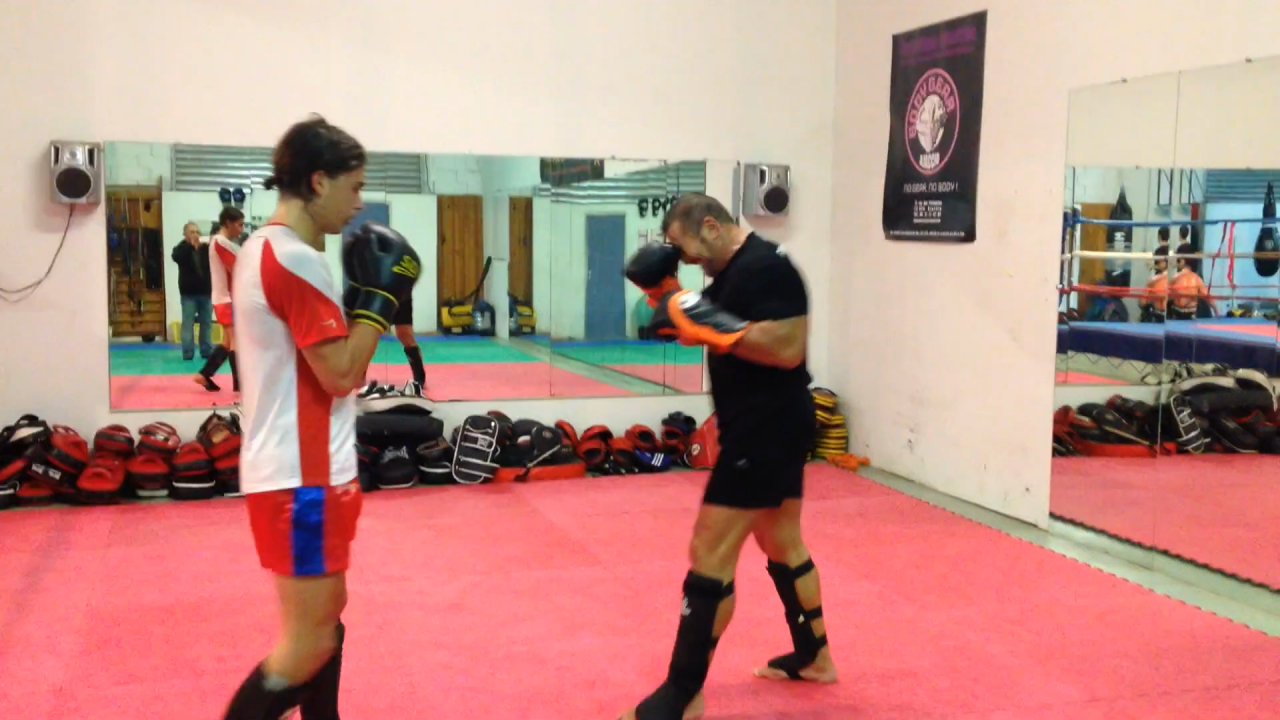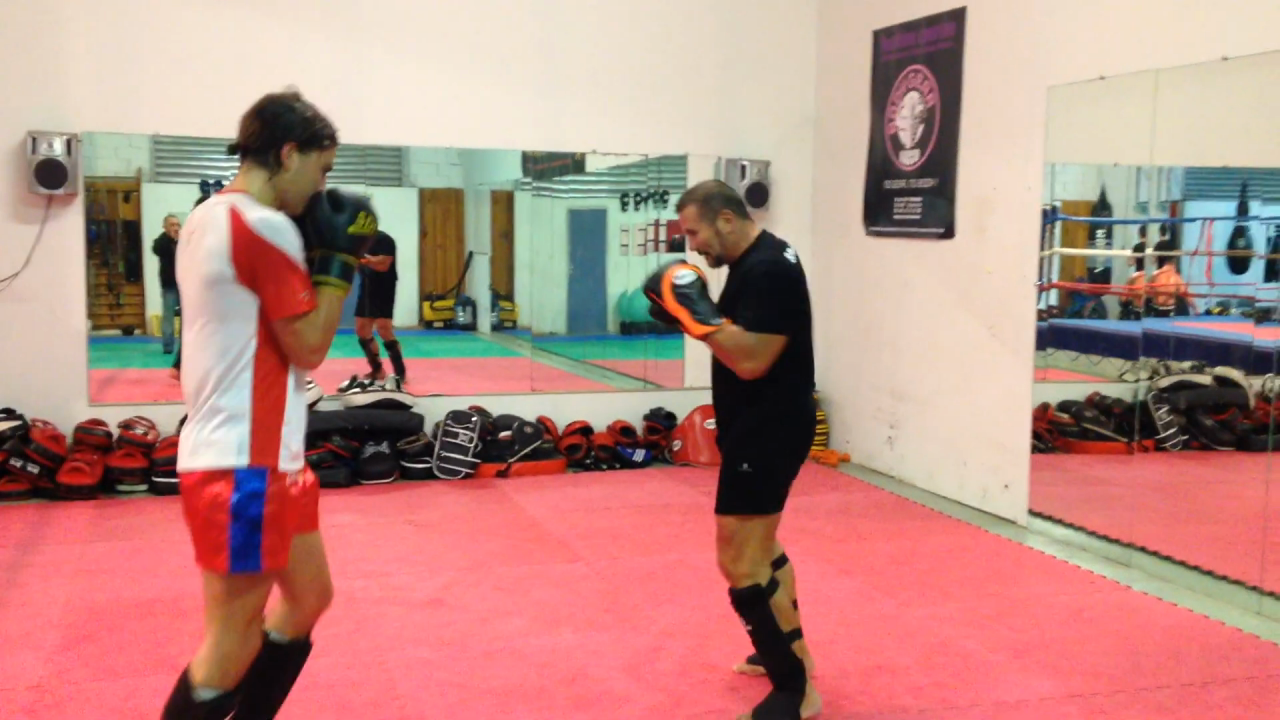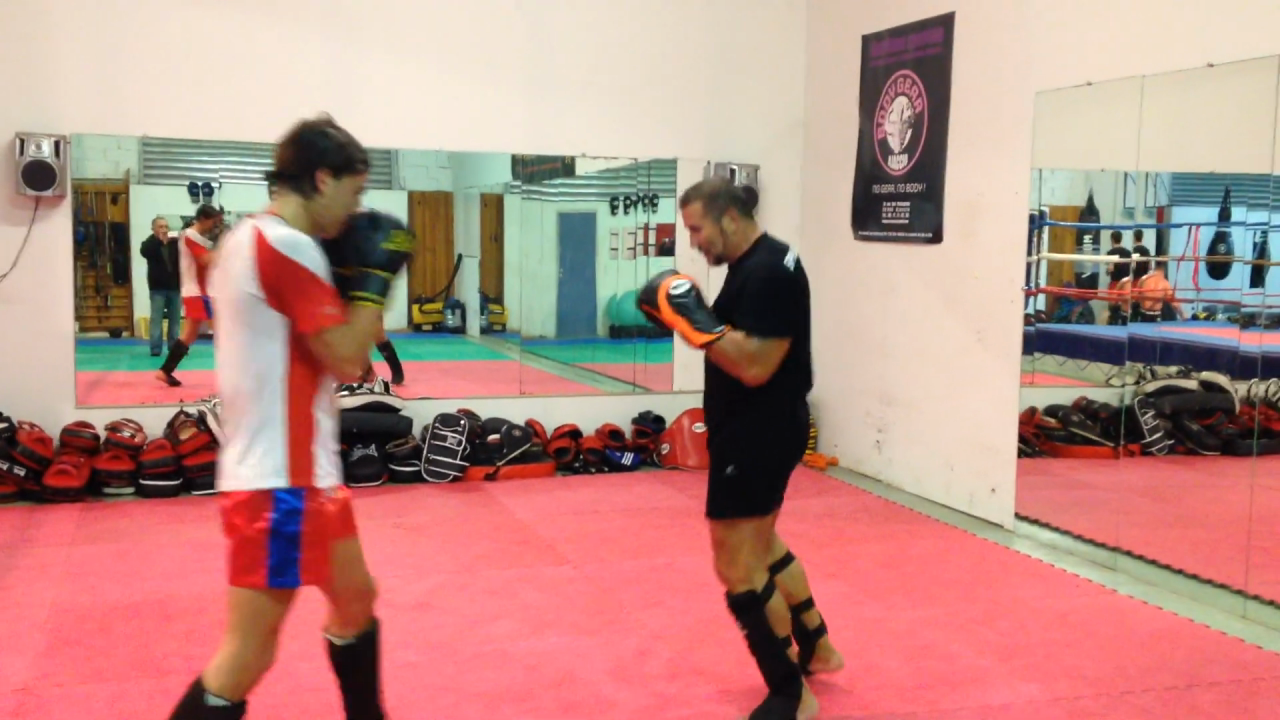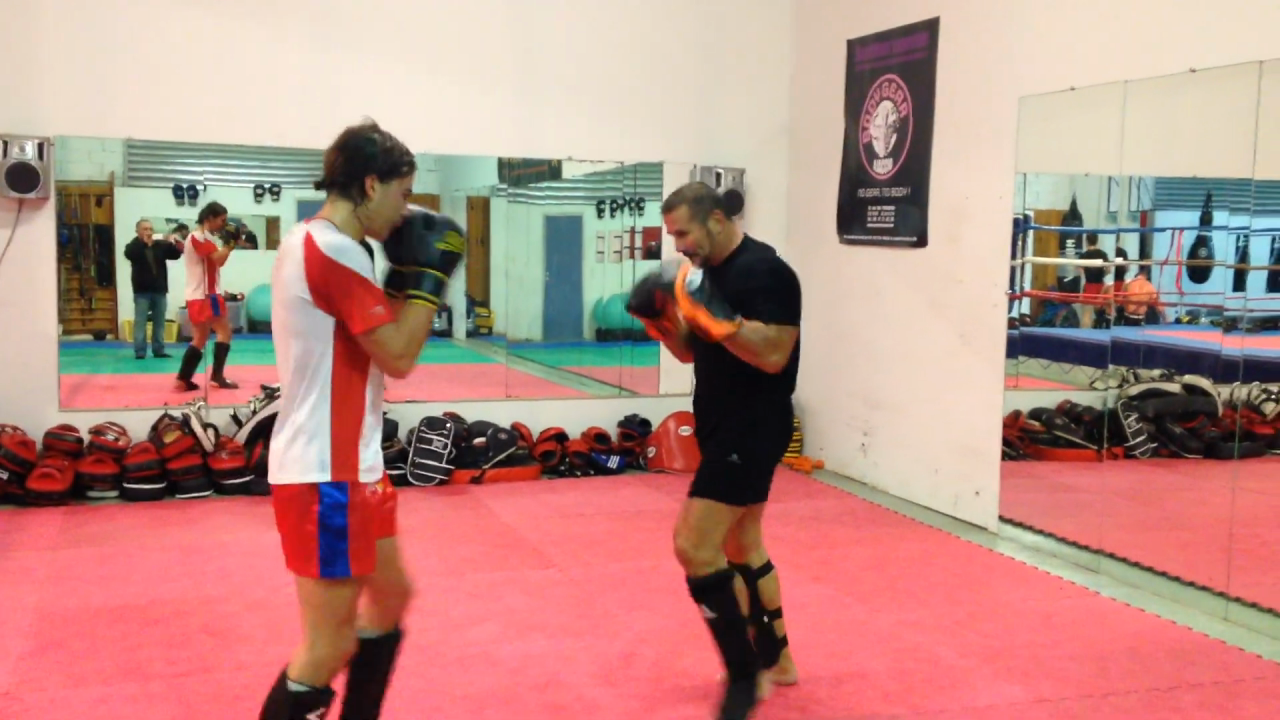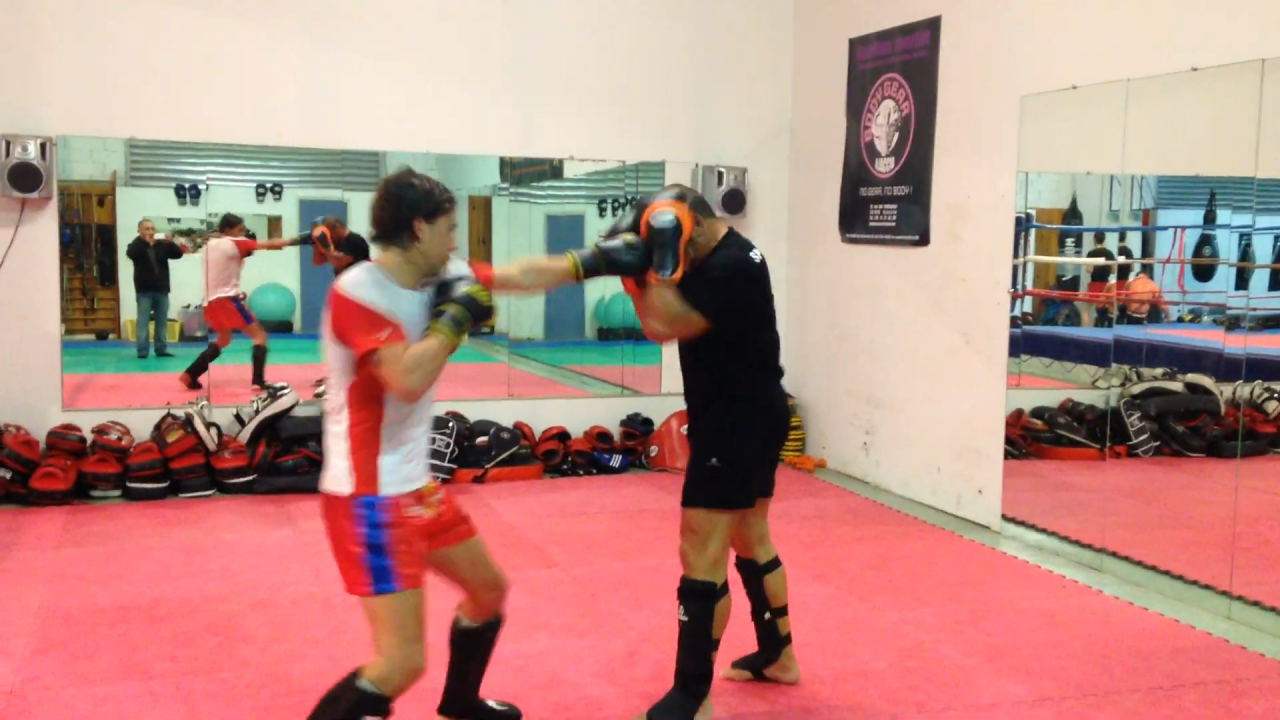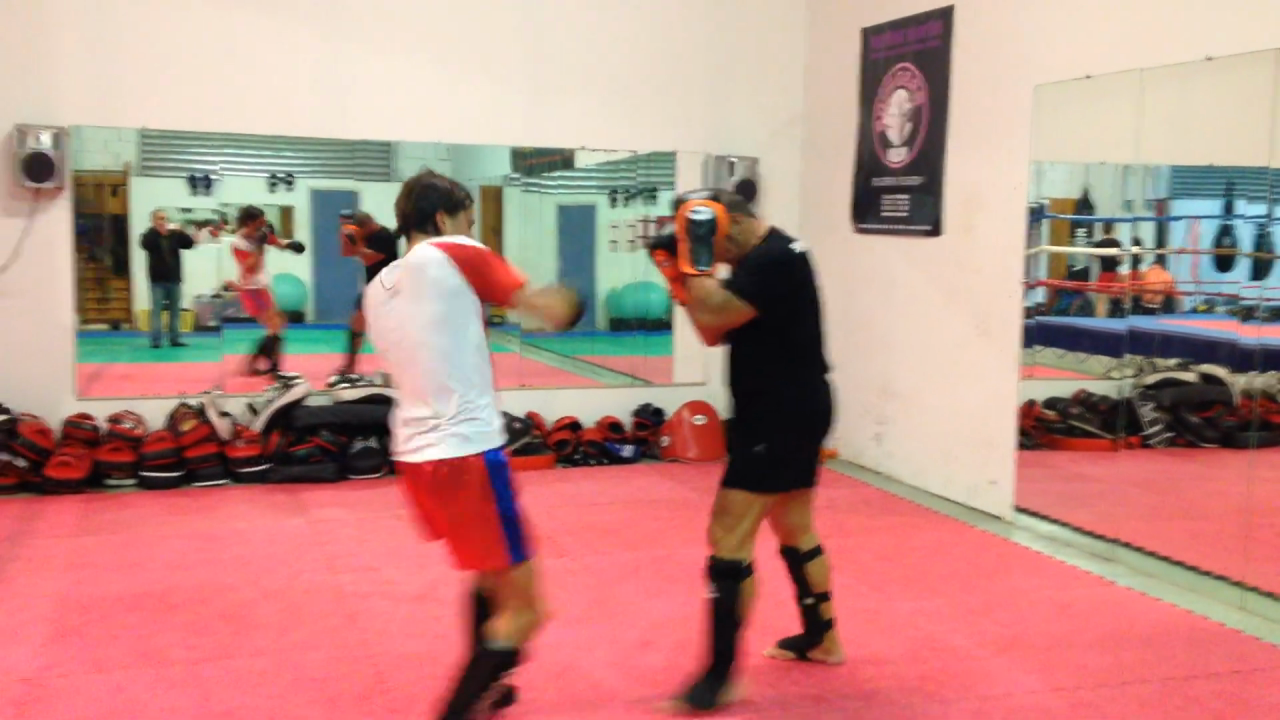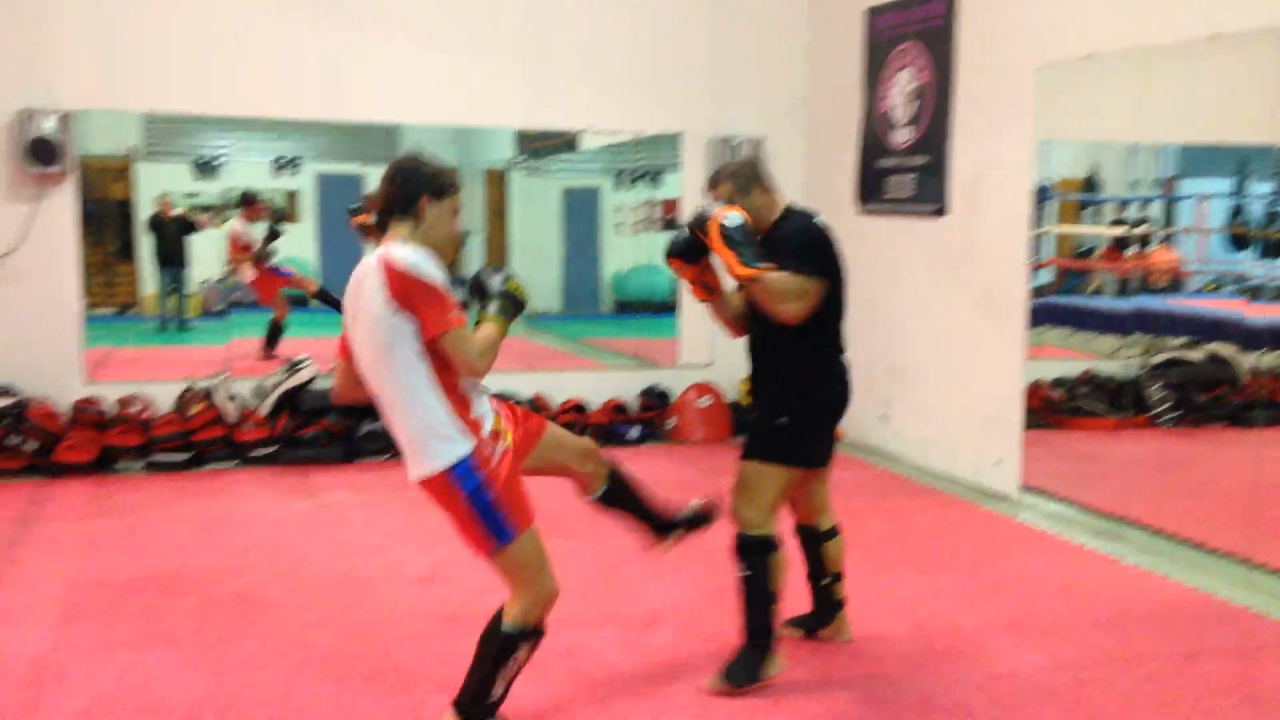
dt=0.4s
person 1, frame 1
left shoulder: (267, 248)
right shoulder: (291, 257)
right elbow: (340, 371)
left wrist: (366, 290)
right wrist: (380, 296)
left hip: (309, 469)
right hip: (300, 478)
left knee: (324, 614)
right knee: (307, 644)
person 1, frame 2
left shoulder: (209, 219)
right shoulder: (265, 228)
right elbow: (308, 347)
left wrist: (314, 253)
right wrist: (338, 258)
left hip: (263, 457)
right hip: (241, 464)
left knee: (310, 597)
right knee: (235, 642)
person 1, frame 3
left shoulder: (251, 240)
right shoulder: (285, 246)
right elbow: (346, 358)
left wrist: (355, 271)
right wrist: (375, 275)
left hip: (306, 472)
right hip: (277, 482)
left knee: (356, 601)
right knee: (248, 655)
person 1, frame 4
left shoulder: (310, 242)
right shoulder: (332, 250)
left elbow: (373, 334)
right elbow: (398, 355)
left wrist: (408, 269)
right wrist: (430, 275)
left hip: (352, 465)
right hip: (324, 476)
left knee: (391, 596)
right knee: (329, 645)
person 1, frame 5
left shoulder: (428, 280)
right shoulder: (356, 290)
left elbow: (514, 280)
right elbow: (408, 381)
left wrist: (595, 258)
right wrist: (452, 315)
left hip: (414, 485)
right hip: (367, 497)
left knee: (488, 589)
right knee: (400, 662)
person 1, frame 6
left shoulder: (377, 290)
right shoulder: (454, 256)
right elbow: (552, 311)
right wrist: (570, 302)
left hip: (416, 455)
right hip: (465, 454)
left knee: (497, 573)
right knee: (522, 612)
person 1, frame 7
left shoulder: (365, 276)
right shoulder: (408, 266)
left elbow: (345, 389)
right elbow: (473, 360)
right wrist: (499, 307)
left hip: (480, 424)
right hip: (458, 455)
left knee: (585, 455)
right knee: (536, 591)
left ankle: (664, 524)
person 2, frame 1
left shoulder: (762, 268)
right shoulder: (734, 269)
left elbow: (788, 348)
right elbow: (710, 331)
left wrist: (713, 324)
right wrist: (664, 290)
left hip: (767, 425)
right hip: (774, 421)
left knee: (710, 554)
right knee: (782, 540)
right ankle: (814, 654)
person 2, frame 2
left shoulder: (767, 271)
right shoulder: (753, 262)
left elbow: (751, 361)
left wrist: (698, 310)
right wrist: (689, 313)
left hip: (769, 429)
right hip: (765, 424)
left knee: (742, 564)
right knee: (759, 543)
right ankle: (790, 649)
person 2, frame 3
left shoulder: (764, 274)
right shoulder: (760, 262)
left elbow: (754, 365)
left wrist: (694, 321)
right wrist: (688, 316)
left hip: (758, 433)
right hip: (767, 427)
left knee: (739, 567)
right knee: (760, 543)
right ankle: (816, 645)
person 2, frame 4
left shoulder: (764, 271)
right shoulder: (715, 273)
left elbow: (773, 355)
right elbow: (688, 350)
left wrist: (707, 312)
right wrist: (659, 315)
left hip: (752, 428)
right hip: (725, 426)
left knee: (695, 545)
right knee: (741, 546)
left ankle: (746, 674)
right ankle: (774, 657)
person 2, frame 5
left shoulder: (730, 266)
right shoulder: (713, 260)
left elbow: (663, 324)
right elbow: (662, 324)
left wrist: (661, 254)
right wrist: (636, 268)
left hip: (738, 424)
right hip: (746, 419)
left knee: (701, 555)
right knee: (751, 537)
right ankle: (777, 653)
person 2, frame 6
left shoulder: (773, 260)
right shoulder: (768, 255)
left elbow: (710, 319)
right elbow: (716, 330)
left wrist: (697, 252)
right wrist: (678, 270)
left hip: (781, 415)
right hip: (795, 409)
left knee: (729, 536)
right knee: (793, 526)
left ankle: (720, 675)
right ankle: (821, 637)
person 2, frame 7
left shoulder: (803, 236)
right shoulder: (773, 241)
left elbow: (790, 308)
right elbow: (740, 322)
left wrist: (739, 253)
right wrist: (700, 273)
left hip: (802, 394)
right hip: (800, 391)
left knee: (751, 512)
right knee: (811, 506)
left ankle: (760, 649)
right ankle: (830, 615)
